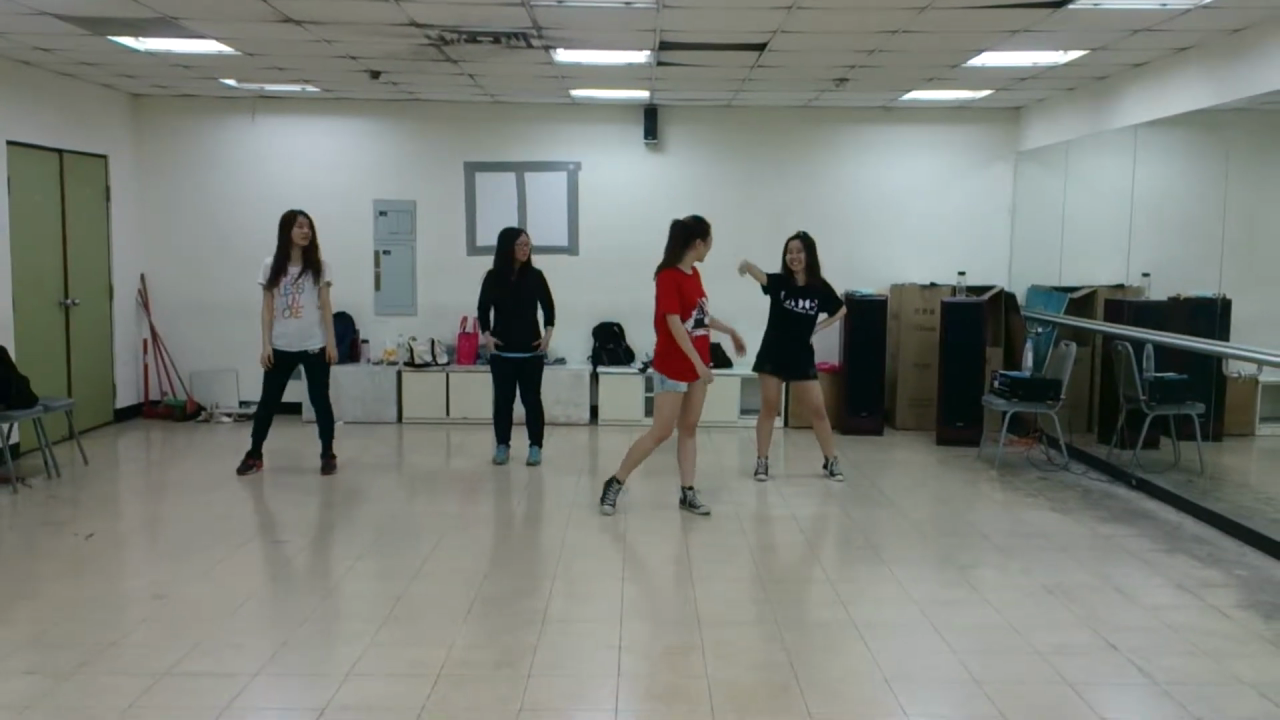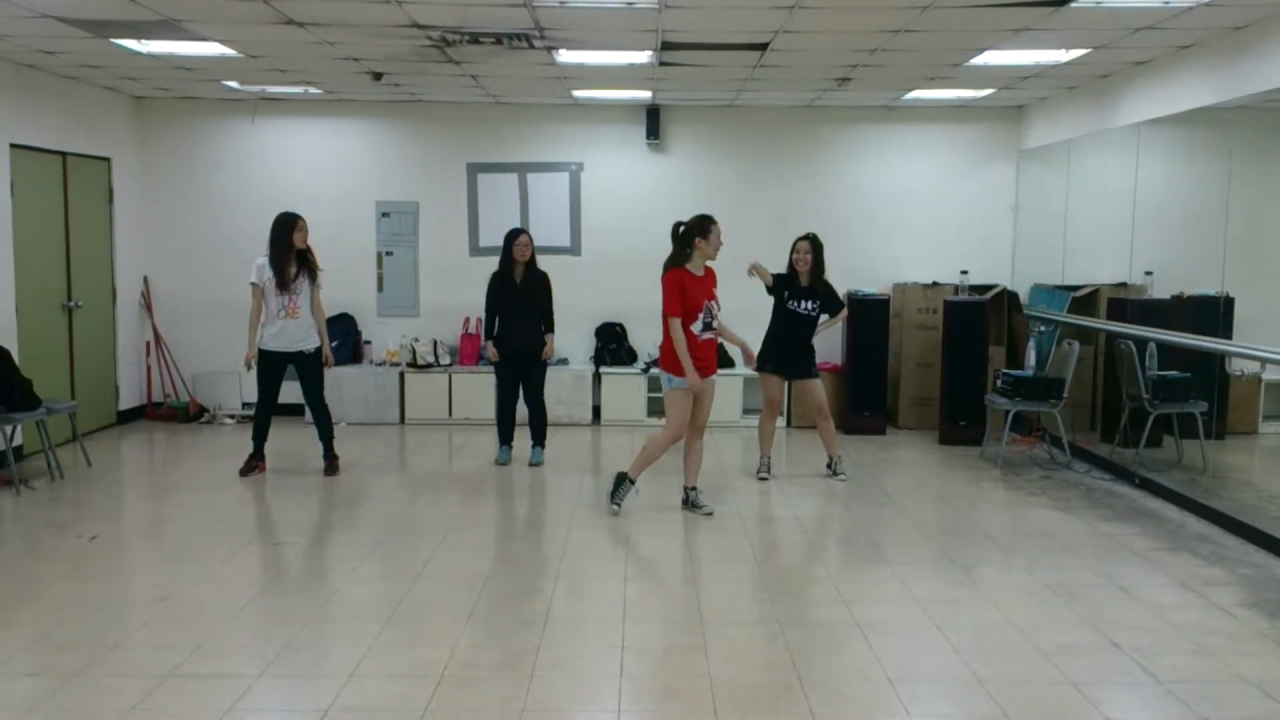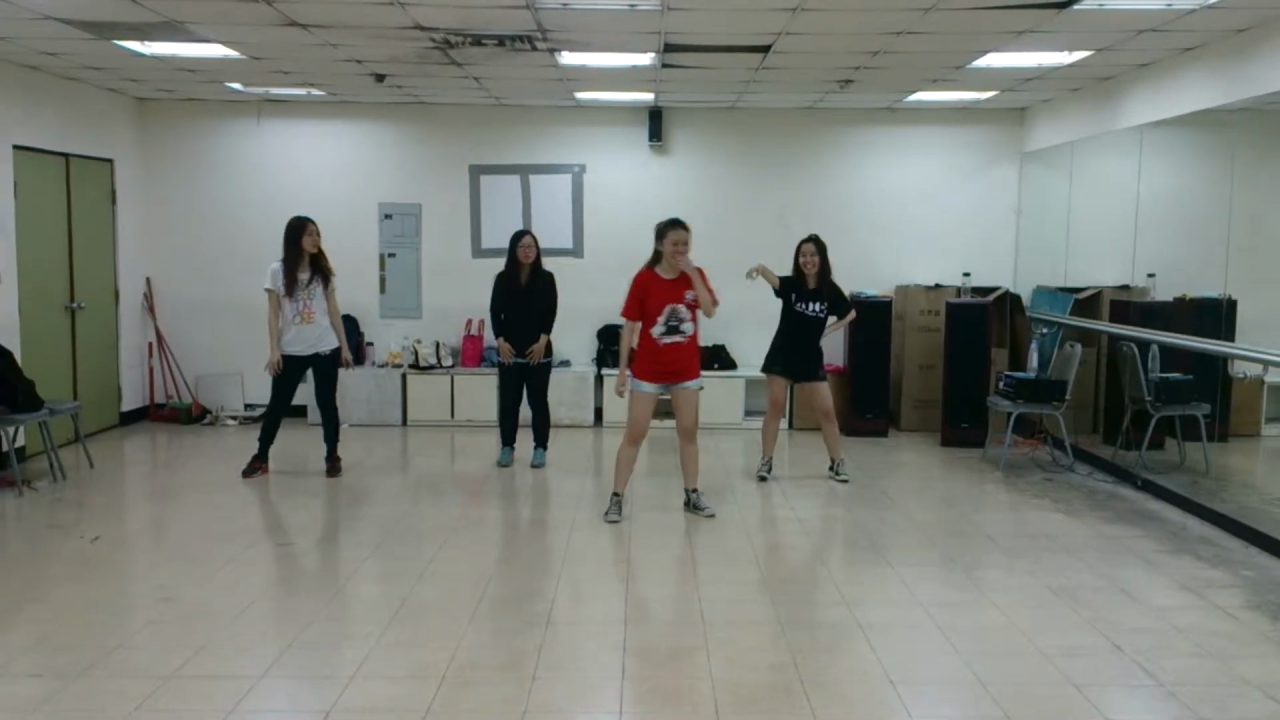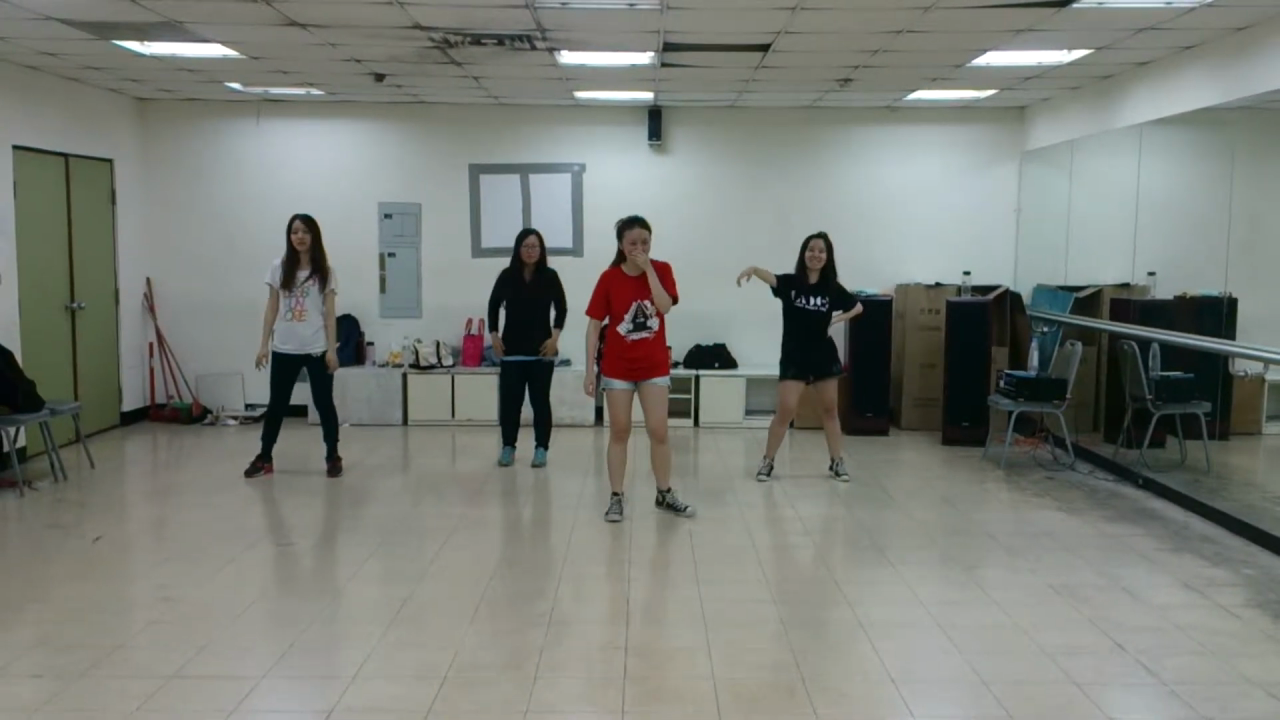
dt=0.5s
person 1, frame 1
left shoulder: (694, 274)
right shoulder: (668, 277)
right elbow: (674, 324)
left wrist: (731, 331)
right wrist: (699, 362)
left hip: (695, 366)
right hip: (671, 367)
left knee: (688, 429)
right knee: (660, 432)
left ankle: (688, 492)
right ankle: (615, 483)
person 1, frame 2
left shoulder: (710, 275)
right shoulder: (674, 277)
right elbow: (674, 326)
left wrist: (740, 344)
right wrist: (688, 369)
left hip: (707, 365)
right hip: (679, 366)
left knee: (698, 430)
right knee: (676, 430)
left ankle: (691, 493)
right ankle: (627, 480)
person 1, frame 3
left shoulder: (695, 275)
right shoulder: (643, 279)
left elbow: (710, 311)
right elbow: (629, 327)
left wrist: (694, 276)
right wrist: (622, 370)
left hip: (686, 369)
right hip: (647, 370)
left knee: (688, 433)
right knee: (634, 434)
left ankle: (692, 495)
right ankle: (616, 498)
person 1, frame 4
left shoulder: (662, 270)
right shoulder: (609, 278)
left elbow: (665, 306)
right elbow: (594, 325)
left wrist: (647, 268)
right wrist: (590, 369)
left hip: (654, 365)
right hip: (618, 367)
left knee: (659, 432)
right knee: (620, 432)
left ankle: (664, 494)
right ankle: (616, 497)
person 2, frame 1
left shoulder: (319, 265)
right shoulder: (272, 266)
left elbow: (325, 306)
right elbow: (267, 308)
left wrist: (331, 342)
right wrist: (266, 345)
left hip: (314, 345)
right hip: (282, 346)
left knee: (320, 400)
right knee: (268, 400)
left ankle: (328, 455)
right ankle: (254, 455)
person 2, frame 2
left shoulder: (309, 266)
right shoulder: (263, 266)
left elbow: (317, 307)
right elbow: (256, 308)
left wrist: (326, 343)
right wrist: (251, 345)
left hip: (307, 346)
right hip: (271, 347)
left knee: (316, 401)
right knee: (265, 402)
left ankle: (330, 455)
right ankle: (257, 456)
person 2, frame 3
left shoulder: (323, 271)
right shoulder: (278, 271)
left elbow: (333, 309)
right elbow: (273, 314)
left wrist: (344, 346)
right wrist: (274, 350)
left hip: (325, 349)
right hip: (291, 350)
left knee: (327, 403)
right knee: (278, 404)
left ankle: (332, 458)
right ankle: (261, 458)
person 2, frame 4
left shoulder: (325, 271)
right shoulder: (279, 267)
left elbow: (329, 312)
right elbow: (272, 308)
left wrist: (332, 348)
right wrist: (264, 344)
left hip: (317, 348)
right hip: (284, 349)
left knee: (324, 403)
right knee: (277, 403)
left ankle: (333, 457)
right ankle: (265, 457)
person 3, frame 1
left shoulder: (820, 287)
right shoulder: (779, 282)
left elbow: (841, 310)
right elbow: (761, 277)
left wrist: (818, 328)
right wrist: (746, 265)
left hip: (802, 357)
right hip: (773, 355)
left knee: (818, 410)
right knee: (769, 409)
left ankle: (831, 461)
right ankle: (762, 461)
person 3, frame 2
left shoulder: (822, 289)
right shoulder: (783, 282)
left elbow: (842, 312)
right elbow: (767, 278)
left wrist: (820, 328)
right wrist: (755, 267)
left hip: (803, 356)
right hip: (774, 355)
left knee: (821, 409)
right knee: (771, 407)
left ankle: (834, 460)
right ankle: (764, 461)
person 3, frame 3
left shoulder: (830, 290)
right shoulder: (790, 284)
left elbow: (850, 314)
right elbow: (774, 281)
left wrist: (829, 330)
right wrist: (760, 269)
left hip: (810, 359)
right hip: (782, 356)
left knee: (827, 411)
right knee: (775, 408)
left ankle: (837, 462)
right ankle: (766, 461)
person 3, frame 4
left shoulder: (832, 287)
right shoulder: (791, 282)
left elbow: (857, 307)
right elbow: (771, 279)
left wrist: (835, 320)
right wrist: (753, 270)
left hip: (824, 356)
right hip: (794, 357)
left knee: (830, 410)
right knee: (785, 411)
left ankle: (837, 462)
right ankle: (767, 461)
person 4, frame 1
left shoulder: (535, 276)
right shoulder: (493, 277)
left elbow: (548, 306)
right elbow: (483, 308)
left wrist: (548, 334)
right wrist: (486, 334)
left hip: (531, 349)
right hip: (502, 349)
left knee: (531, 398)
right knee: (503, 398)
left ankle: (535, 446)
right ankle: (502, 446)
person 4, frame 2
left shoulder: (540, 277)
right shoulder: (498, 278)
left elbow: (547, 312)
right elbow: (491, 313)
left wrist: (549, 340)
right wrist: (489, 343)
left hip: (535, 349)
right hip: (505, 349)
left knee: (534, 399)
right knee: (506, 399)
left ankle: (538, 447)
right ankle: (505, 446)
person 4, frame 3
left shoulder: (545, 278)
right shoulder: (503, 279)
left elbow: (551, 312)
right elbow: (495, 312)
left wrist: (543, 341)
right wrist: (500, 341)
left hip: (538, 350)
right hip: (510, 350)
left knee: (538, 401)
right knee: (509, 400)
left ankle: (540, 448)
right ankle: (507, 448)
person 4, frame 4
left shoulder: (549, 277)
right shoulder: (508, 276)
left elbow: (560, 308)
right elbow: (494, 305)
left wrist: (555, 337)
right wrist: (494, 334)
left hip: (541, 350)
right hip: (512, 349)
left knee: (540, 400)
right knee: (510, 400)
left ankle: (541, 448)
right ankle: (508, 447)
